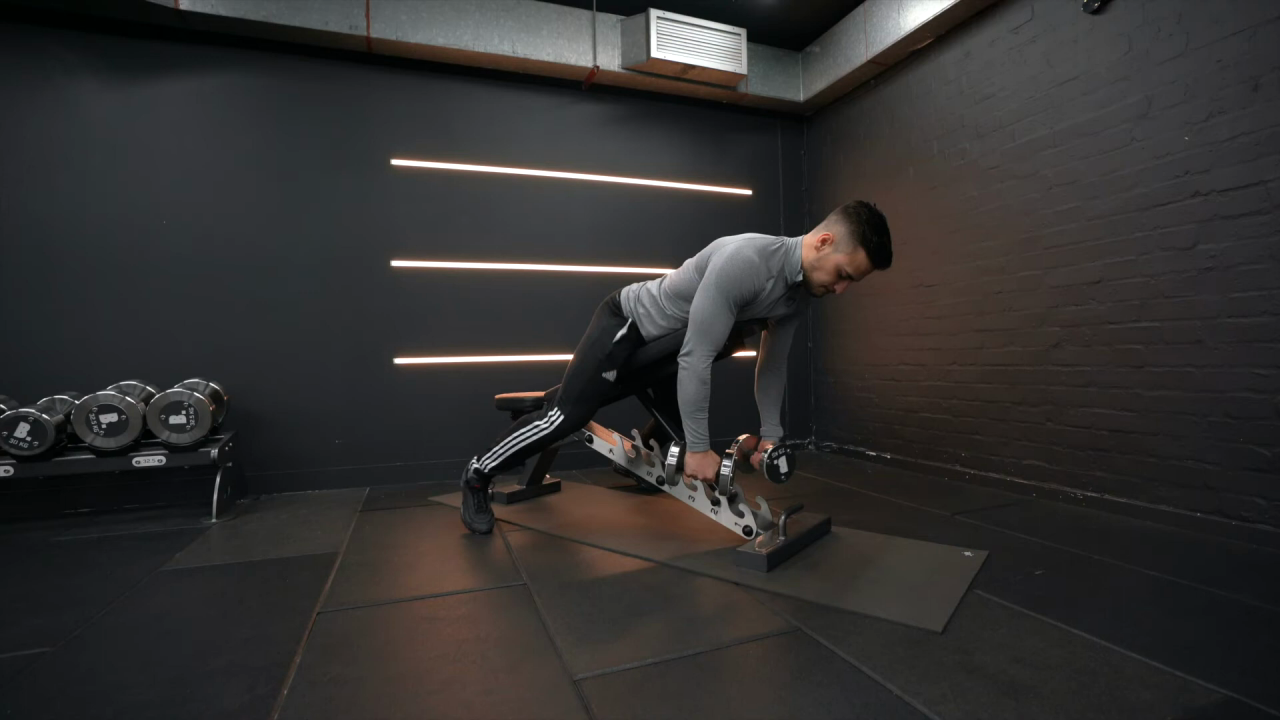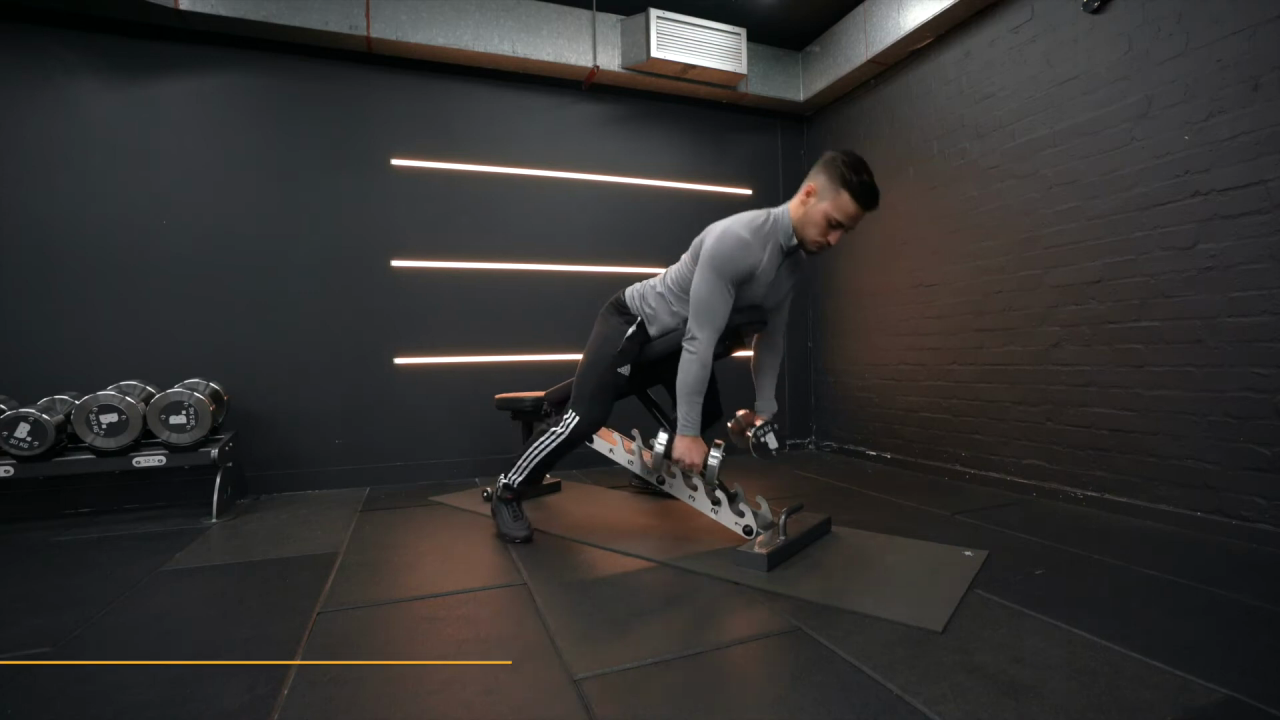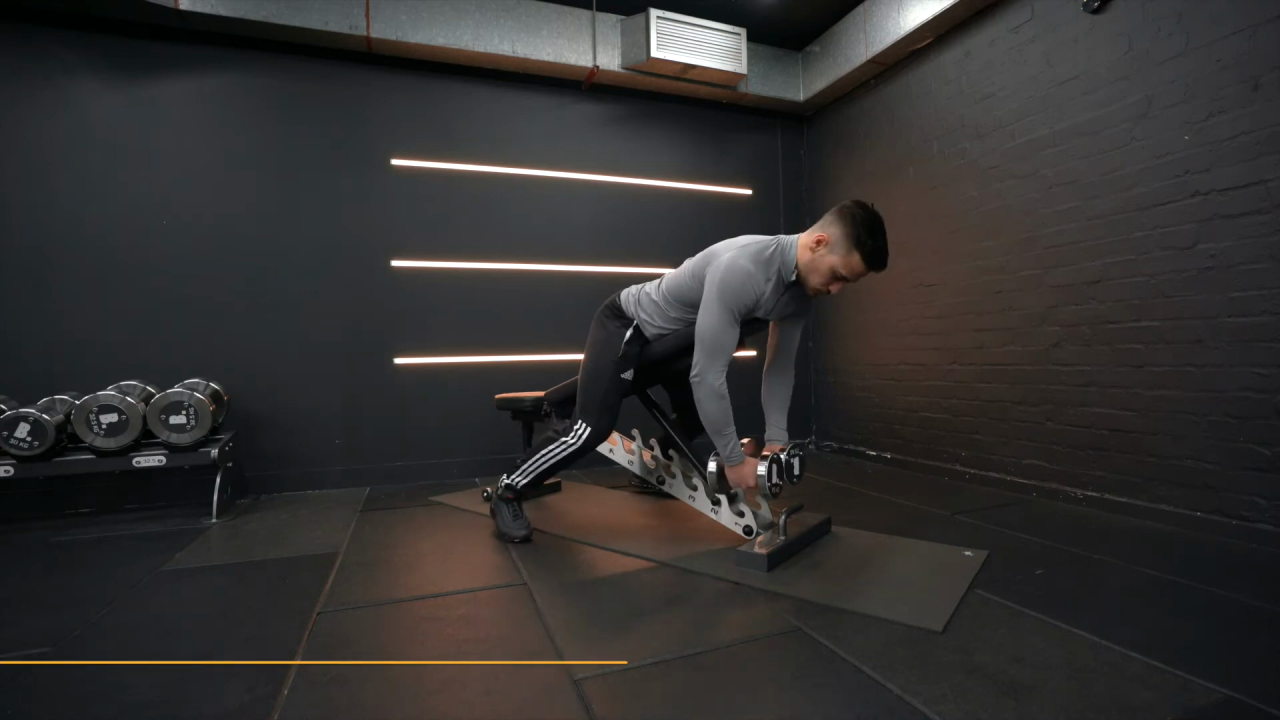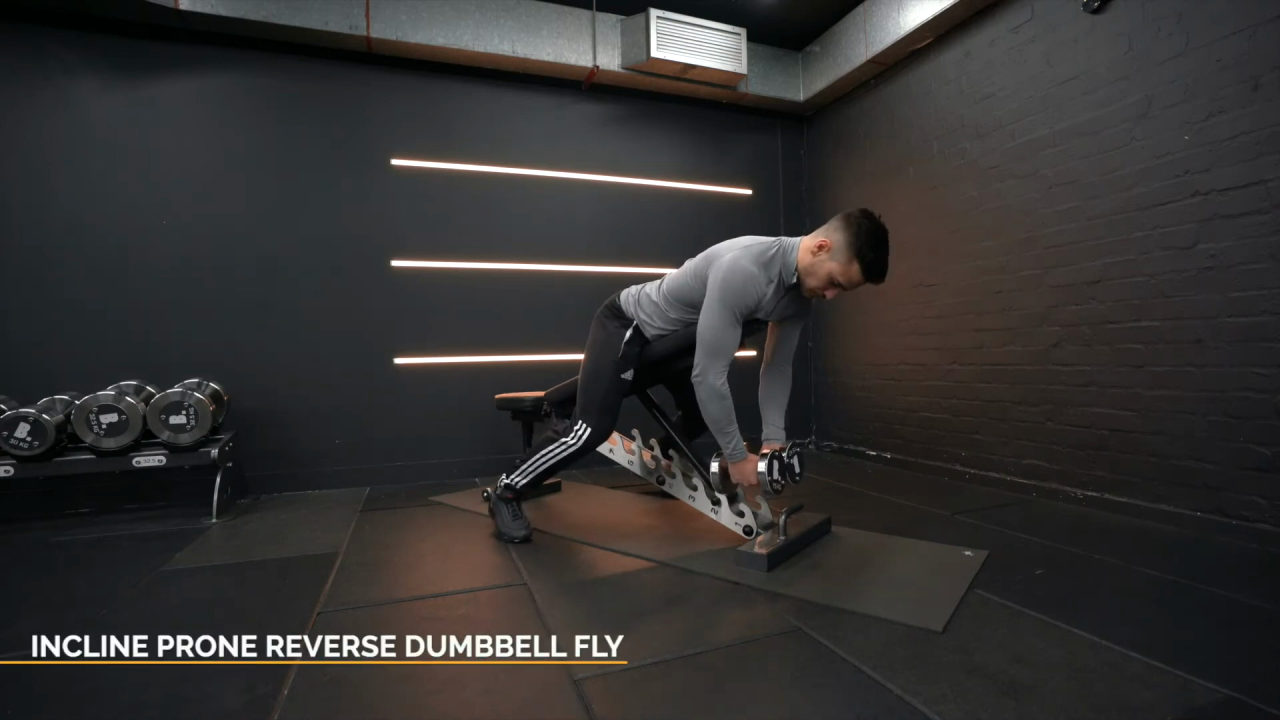
dt=1s
person 1, frame 1
left shoulder: (798, 293)
right shoulder: (744, 261)
left elbow: (772, 364)
right elbow: (696, 358)
left wrist: (770, 434)
right wrist: (698, 448)
left hip: (667, 336)
right hip: (626, 321)
left knee: (681, 415)
right knee: (568, 415)
right ankle: (480, 476)
person 1, frame 2
left shoulder: (794, 260)
right shoulder: (737, 240)
left elbow: (770, 337)
right elbow: (700, 343)
left wrist: (764, 409)
right wrist: (686, 433)
left hip: (671, 332)
right hip: (632, 321)
left knee: (704, 414)
right knee: (587, 417)
right ankle: (507, 492)
person 1, frame 3
left shoulder: (800, 289)
right shoulder: (741, 269)
left elbow: (780, 365)
right elbow: (707, 374)
left wrist: (776, 439)
right wrist: (734, 460)
left hip: (671, 334)
right hip: (627, 323)
left knee: (699, 415)
right knee: (592, 428)
right ankle: (507, 493)
person 1, frame 4
left shoulder: (799, 292)
right shoulder: (743, 269)
left elbow: (777, 366)
right elbow: (708, 374)
left wrist: (774, 439)
right wrist: (737, 457)
left hip: (671, 334)
right hip: (627, 324)
left knee: (704, 413)
right knee: (592, 428)
right ankle: (506, 493)
